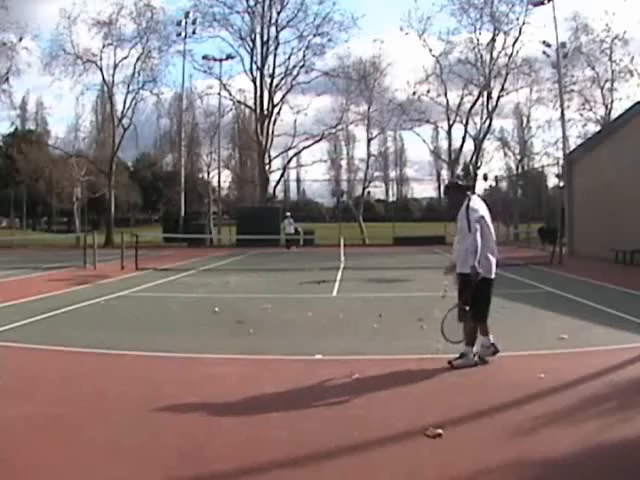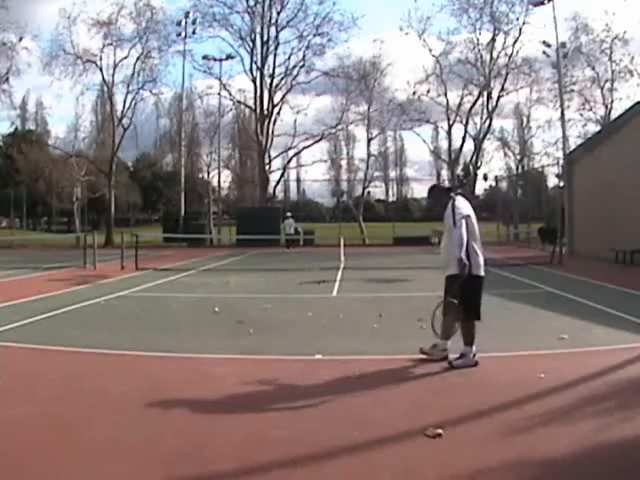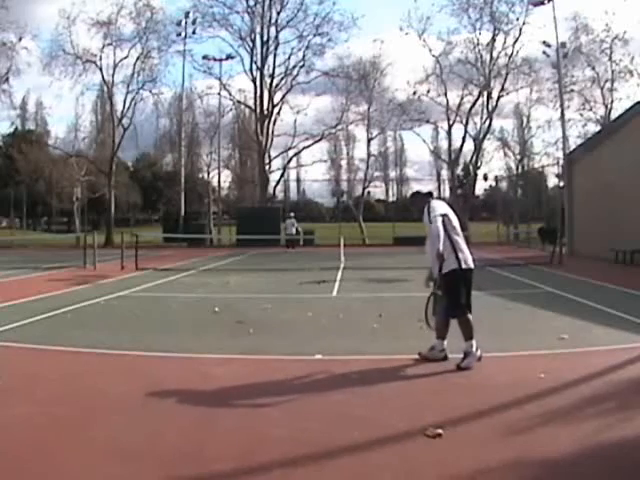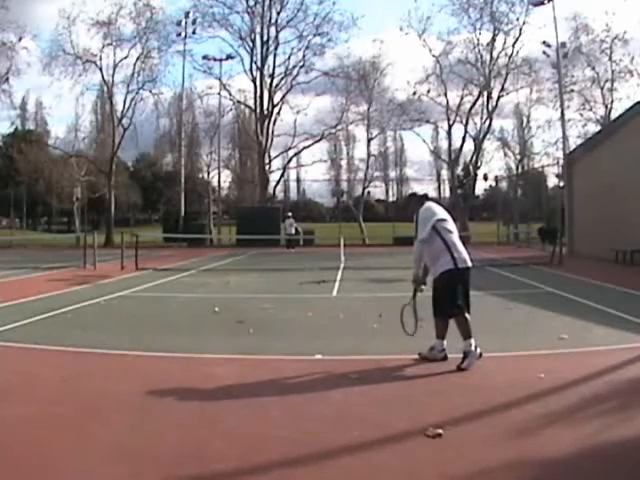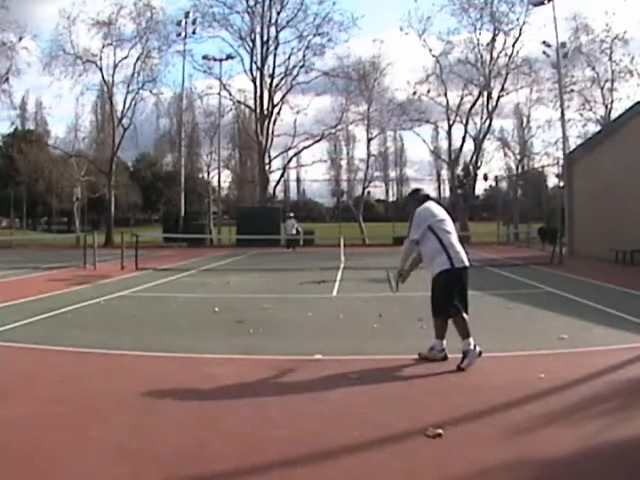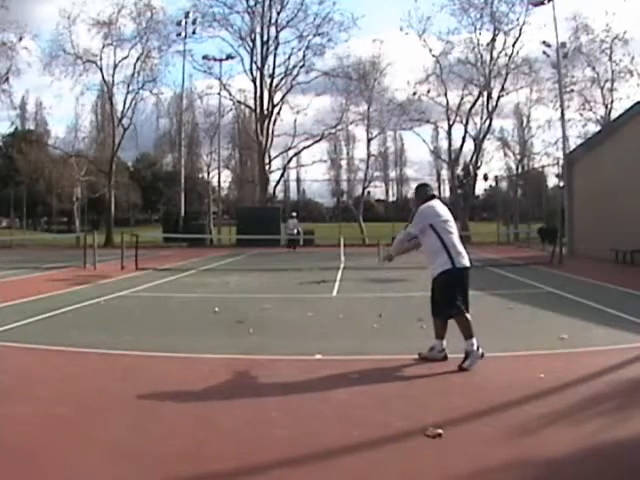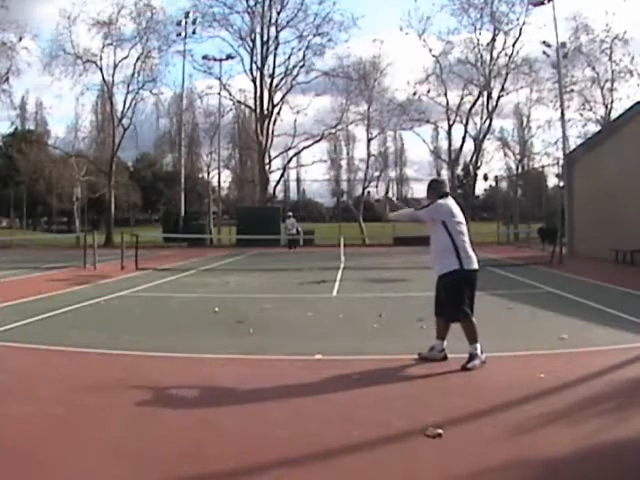
dt=0.5s
person 1, frame 1
left shoulder: (469, 208)
right shoulder: (473, 205)
left elbow: (474, 238)
left wrist: (473, 264)
right wrist: (456, 263)
left hip: (474, 270)
right hip: (471, 268)
left knee: (470, 313)
right knee: (475, 312)
left ankle: (469, 354)
right ankle: (488, 344)
person 1, frame 2
left shoulder: (455, 206)
right shoulder: (456, 205)
left elbow: (459, 232)
left wrist: (460, 257)
right wrist: (442, 236)
left hip: (465, 269)
right hip: (458, 269)
left knee: (465, 313)
left ankle: (469, 355)
right ankle: (441, 348)
person 1, frame 3
left shoulder: (432, 206)
right shoulder: (435, 208)
left elbow: (436, 226)
left wrist: (438, 250)
right wrist: (432, 271)
left hip: (455, 266)
right hip: (448, 267)
left knee: (459, 309)
right knee: (442, 310)
left ankle: (471, 349)
right ankle: (439, 348)
person 1, frame 4
left shoulder: (425, 210)
right shoulder: (430, 212)
left elbow: (420, 243)
right elbow: (430, 249)
left wrist: (416, 271)
right wrist: (423, 275)
left hip: (453, 266)
right hip: (444, 268)
left knee: (456, 308)
right knee: (440, 310)
left ankle: (471, 348)
right ankle: (439, 348)
person 1, frame 5
left shoulder: (422, 211)
right shoulder: (430, 212)
left elbow: (411, 242)
right elbow: (422, 249)
left wrist: (402, 266)
right wrist: (408, 270)
left hip: (450, 266)
right hip: (444, 268)
left knee: (454, 308)
right knee: (439, 309)
left ankle: (470, 347)
right ankle: (439, 349)
person 1, frame 6
left shoulder: (427, 209)
right shoulder: (434, 209)
left elbow: (407, 235)
right elbow: (418, 240)
left wrist: (392, 252)
right wrist: (398, 252)
left hip: (452, 267)
right hip: (444, 268)
left knee: (456, 308)
right knee: (439, 310)
left ankle: (473, 348)
right ankle: (439, 348)
person 1, frame 7
left shoulder: (441, 205)
right shoulder: (442, 208)
left elbow: (413, 215)
right elbow: (419, 214)
left wrist: (391, 215)
right wrist: (398, 208)
left hip: (459, 269)
right hip: (449, 269)
left knee: (462, 312)
right knee: (442, 311)
left ankle: (476, 352)
right ankle: (439, 349)
